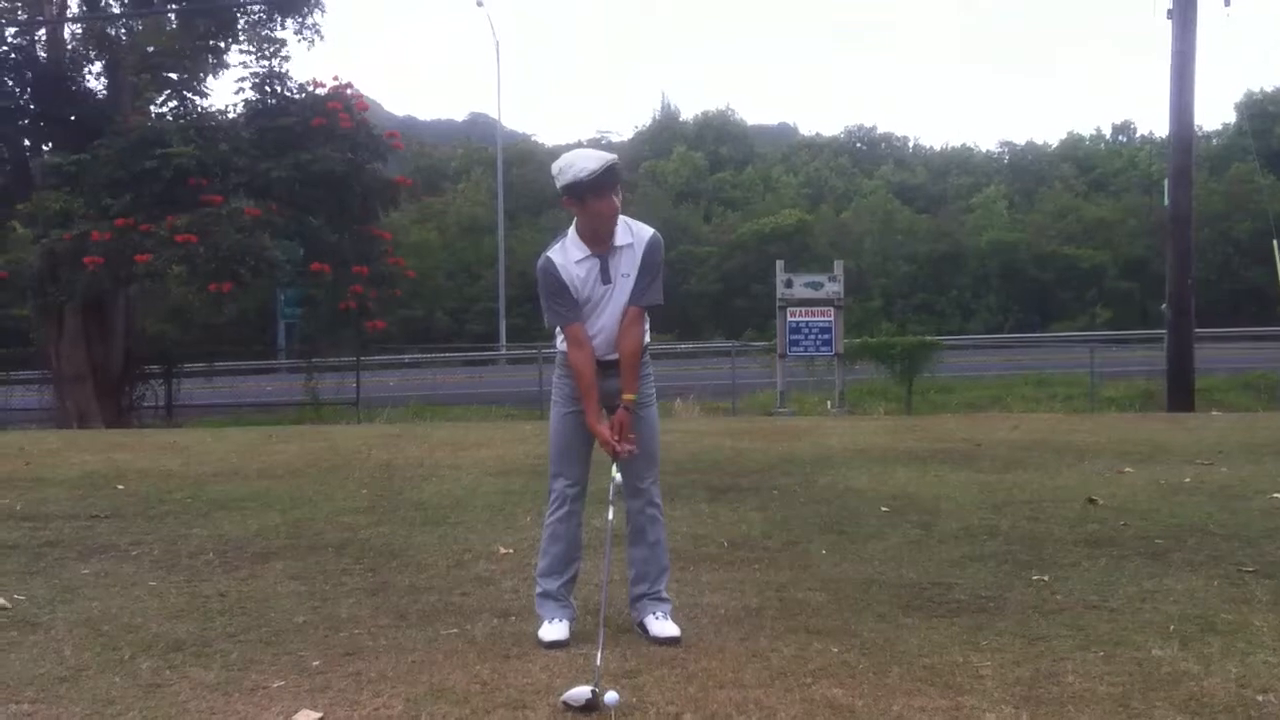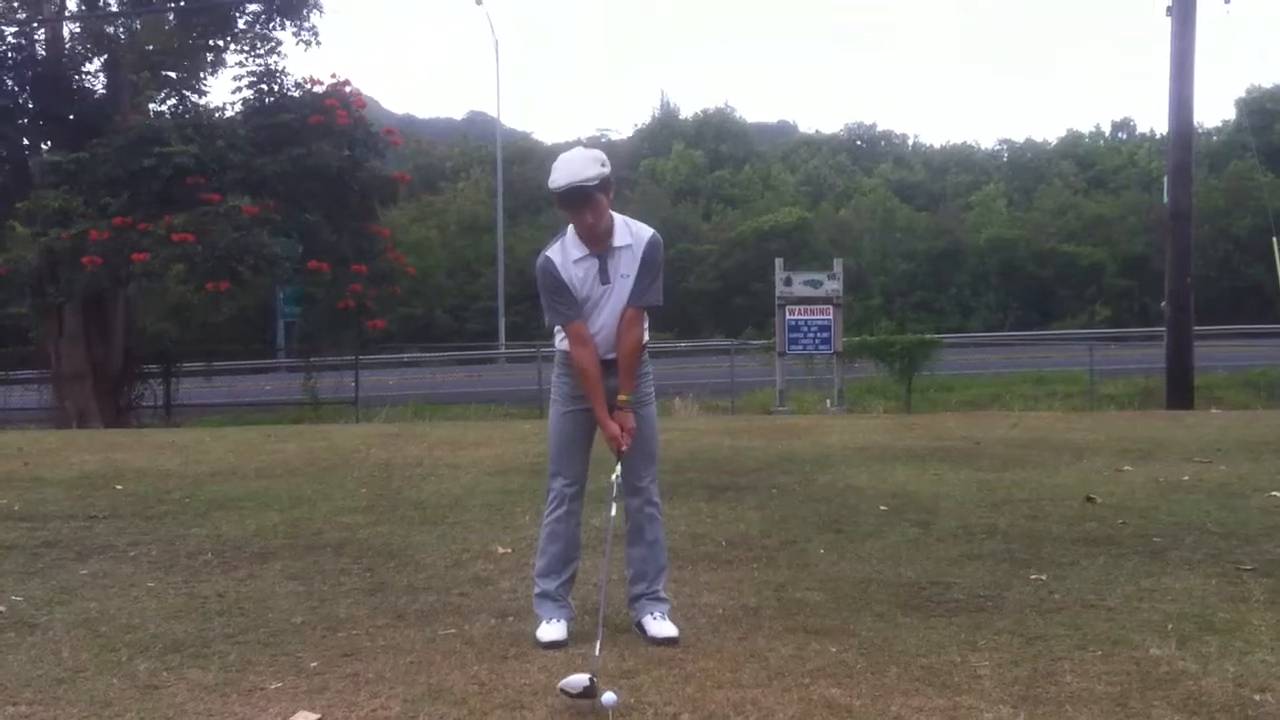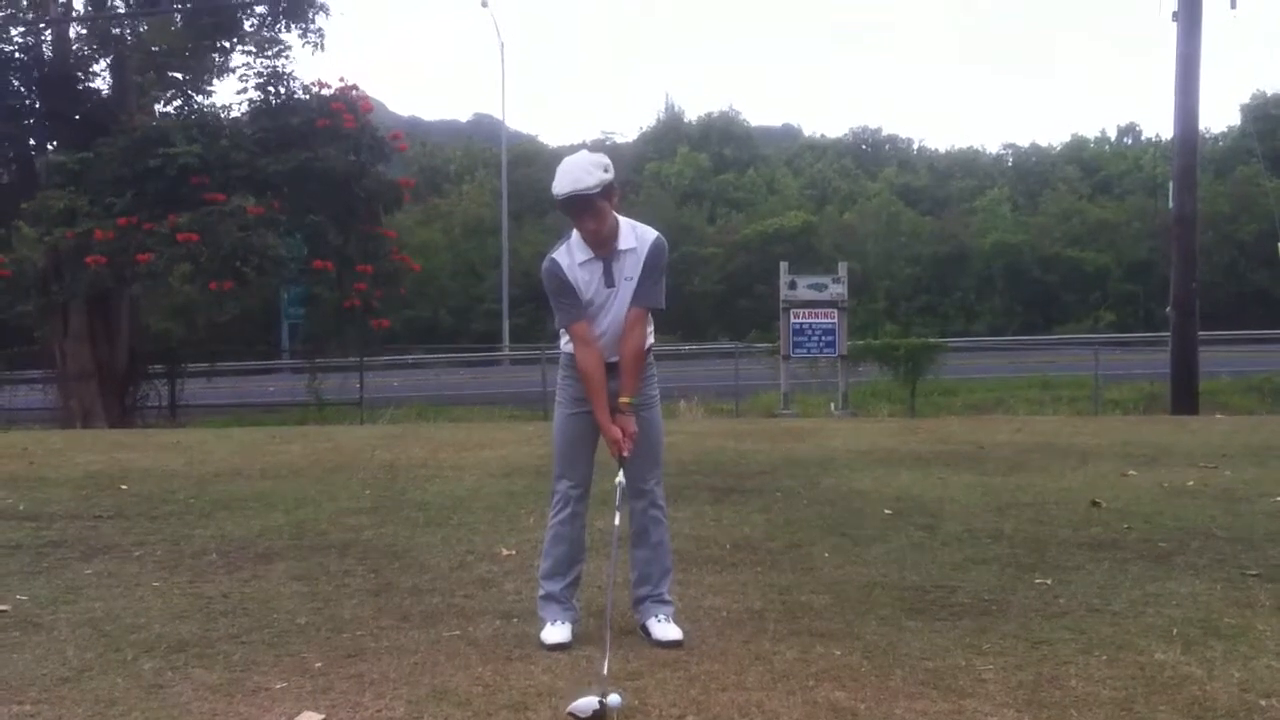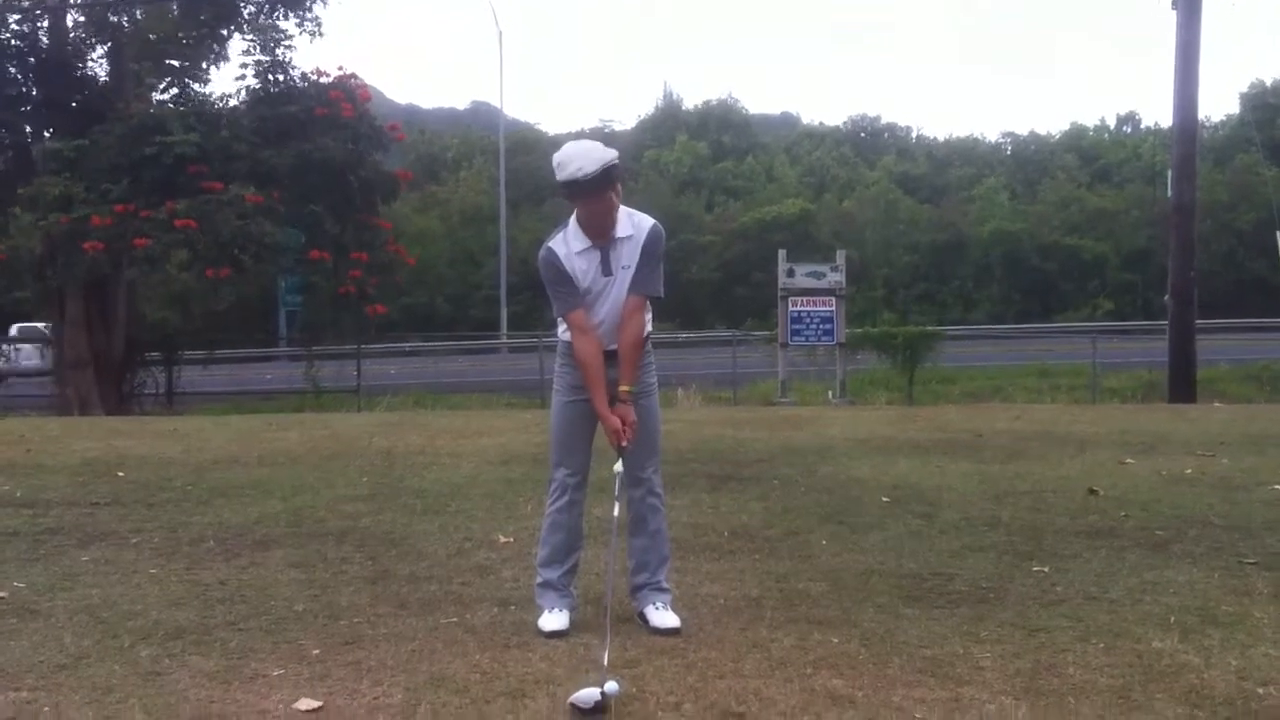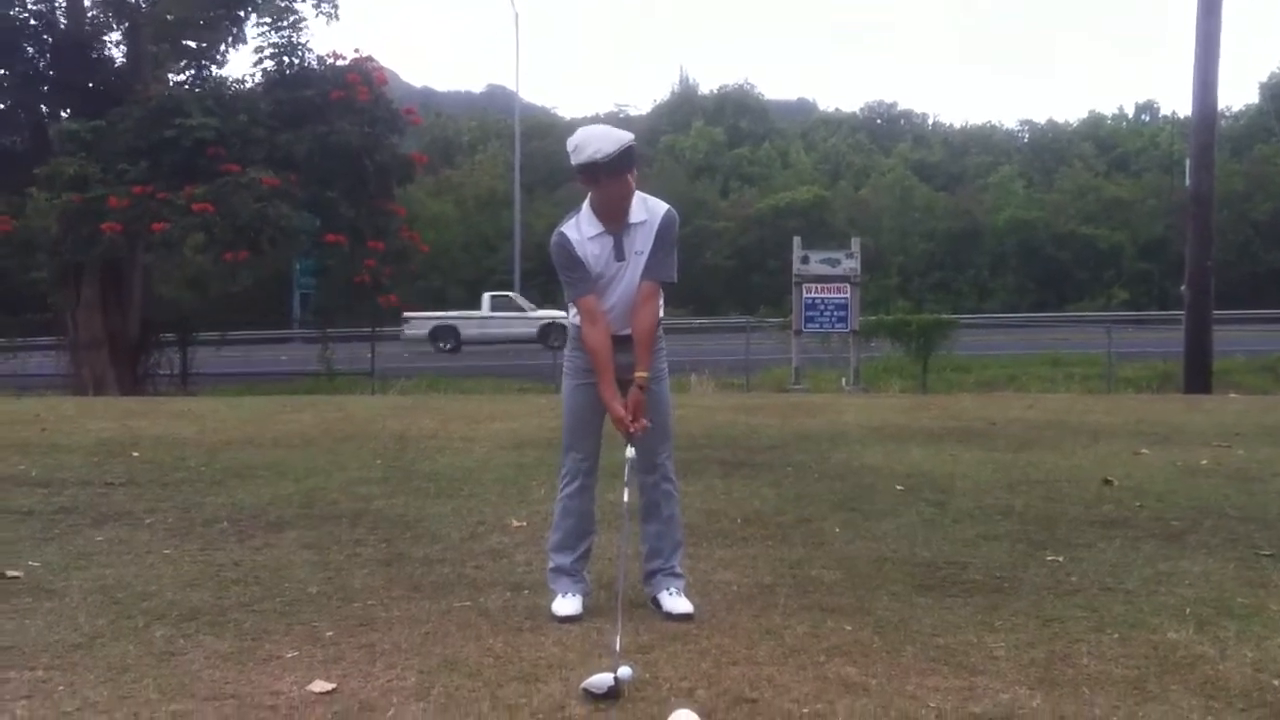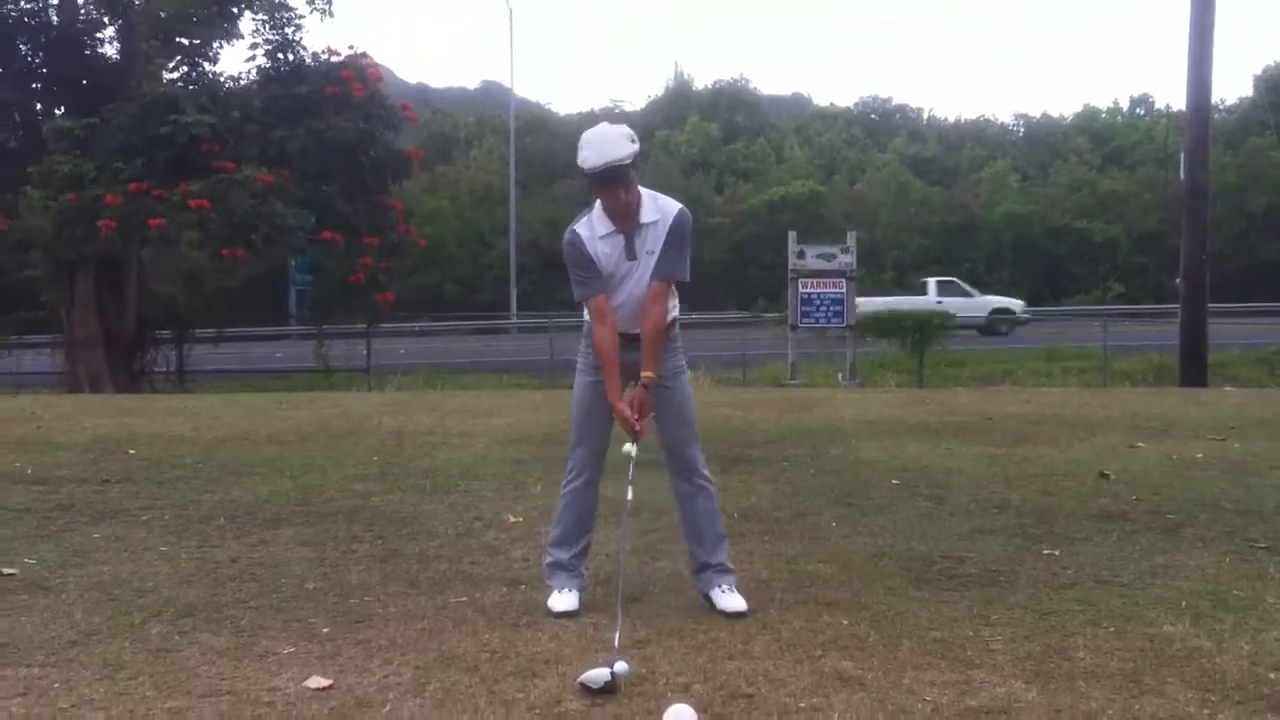
dt=0.5s
person 1, frame 1
left shoulder: (646, 244)
right shoulder: (553, 264)
left elbow: (631, 328)
right elbow: (578, 345)
left wrist: (625, 405)
right wrist: (595, 420)
left hip: (633, 372)
right hip: (575, 375)
left knee: (643, 490)
right knee: (565, 490)
left ankle: (651, 602)
right ankle: (554, 605)
person 1, frame 2
left shoulder: (646, 243)
right shoulder: (552, 262)
left elbow: (631, 329)
right elbow: (581, 344)
left wrist: (625, 405)
right wrist: (603, 417)
left hip: (631, 371)
right hip: (574, 375)
left knee: (642, 490)
right knee: (564, 489)
left ankle: (649, 604)
right ankle: (552, 606)
person 1, frame 3
left shoulder: (650, 246)
right shoulder: (558, 265)
left elbow: (635, 331)
right elbow: (585, 346)
left wrist: (626, 408)
right wrist: (605, 420)
left hip: (637, 374)
right hip: (579, 377)
left knee: (647, 492)
right knee: (569, 492)
left ankle: (654, 606)
right ankle: (557, 608)
person 1, frame 4
left shoulder: (647, 234)
right shoulder: (555, 254)
left elbow: (633, 318)
right elbow: (582, 334)
left wrist: (625, 397)
right wrist: (603, 409)
left hip: (634, 361)
right hip: (576, 365)
left knee: (645, 480)
right knee: (566, 480)
left ankle: (652, 593)
right ankle: (554, 595)
person 1, frame 5
left shoulder: (661, 219)
right shoulder: (567, 239)
left elbow: (647, 304)
right elbow: (592, 320)
left wrist: (639, 383)
right wrist: (610, 398)
left hip: (645, 346)
right hip: (587, 350)
left knee: (657, 466)
right knee: (578, 465)
left ankle: (665, 580)
right ankle: (568, 580)
person 1, frame 6
left shoulder: (673, 217)
right shoulder: (579, 237)
left elbow: (656, 303)
right elbow: (601, 319)
left wrist: (647, 382)
right wrist: (615, 398)
left hip: (661, 344)
right hip: (602, 347)
left knee: (689, 461)
right knee: (584, 462)
left ankle: (715, 574)
right ankle: (564, 575)
